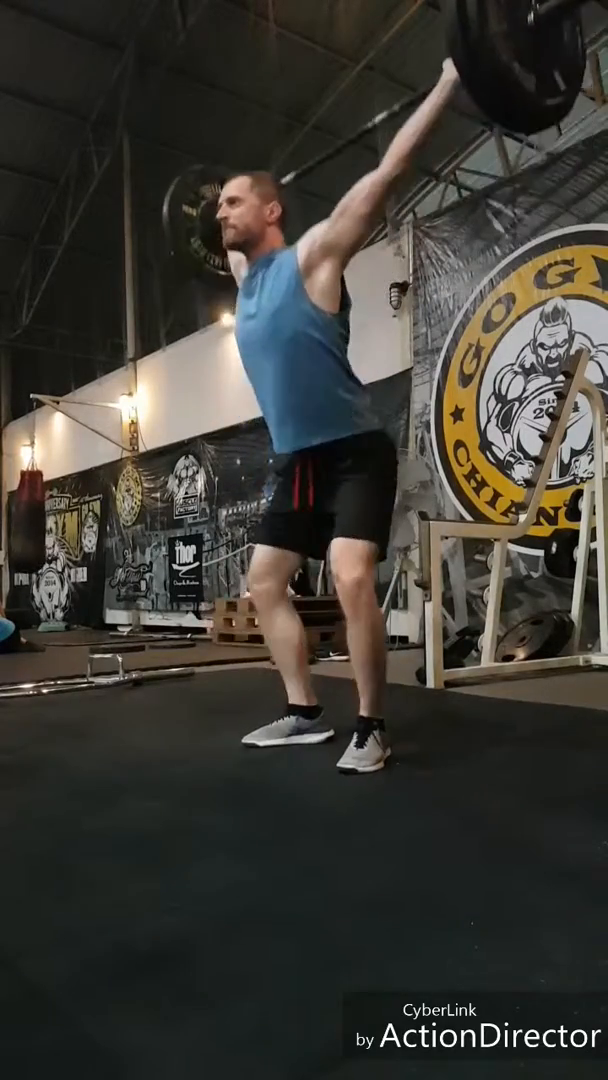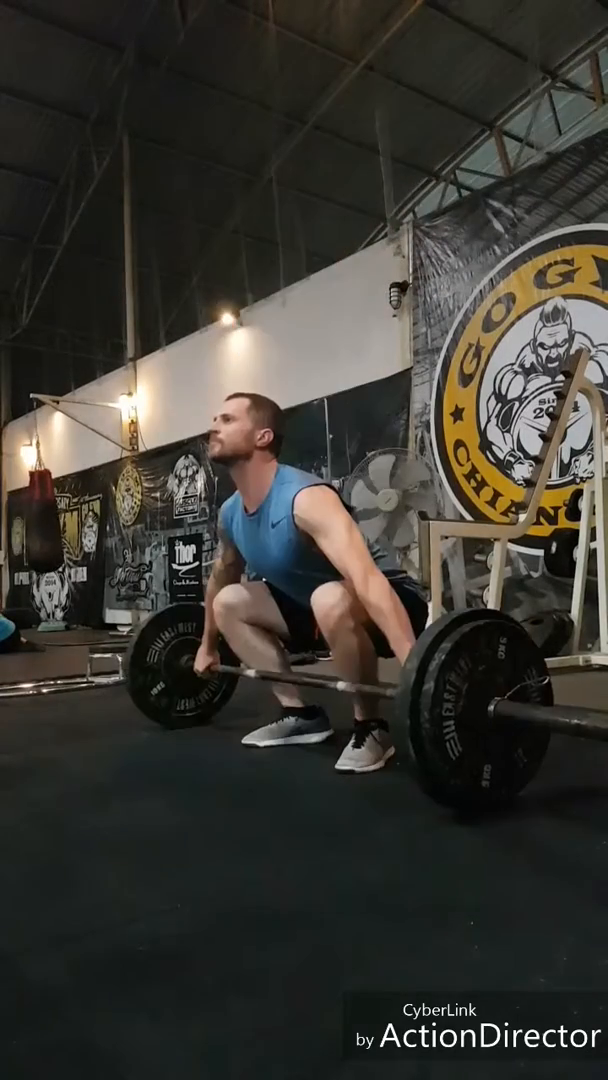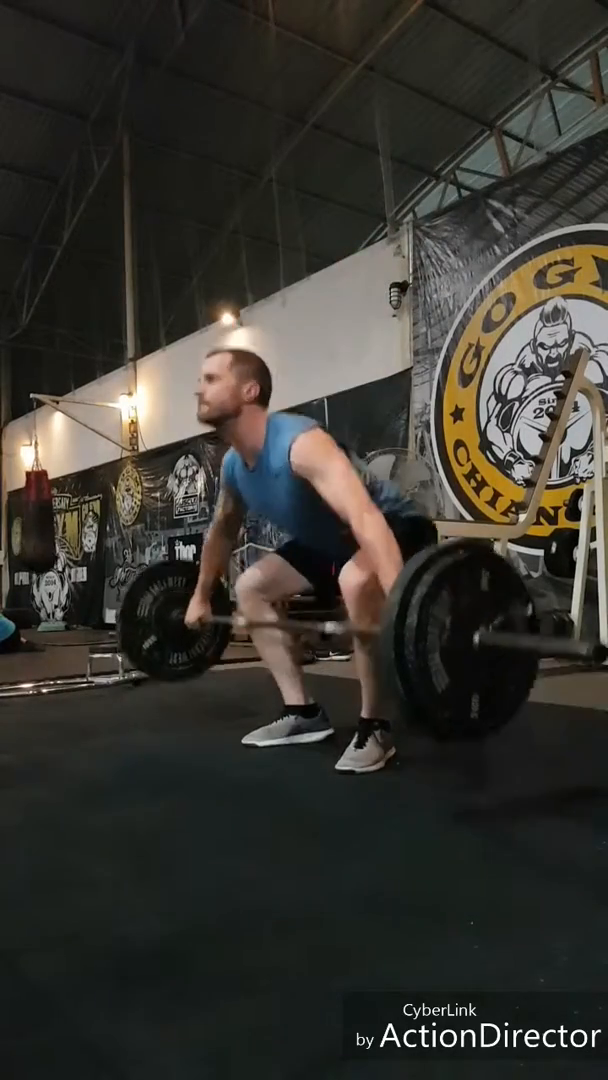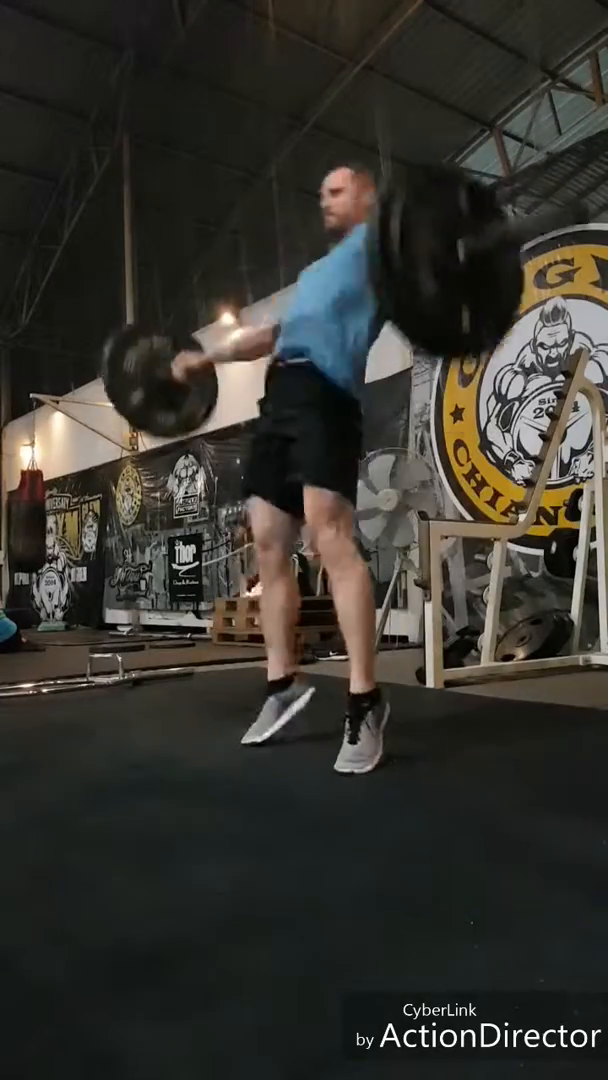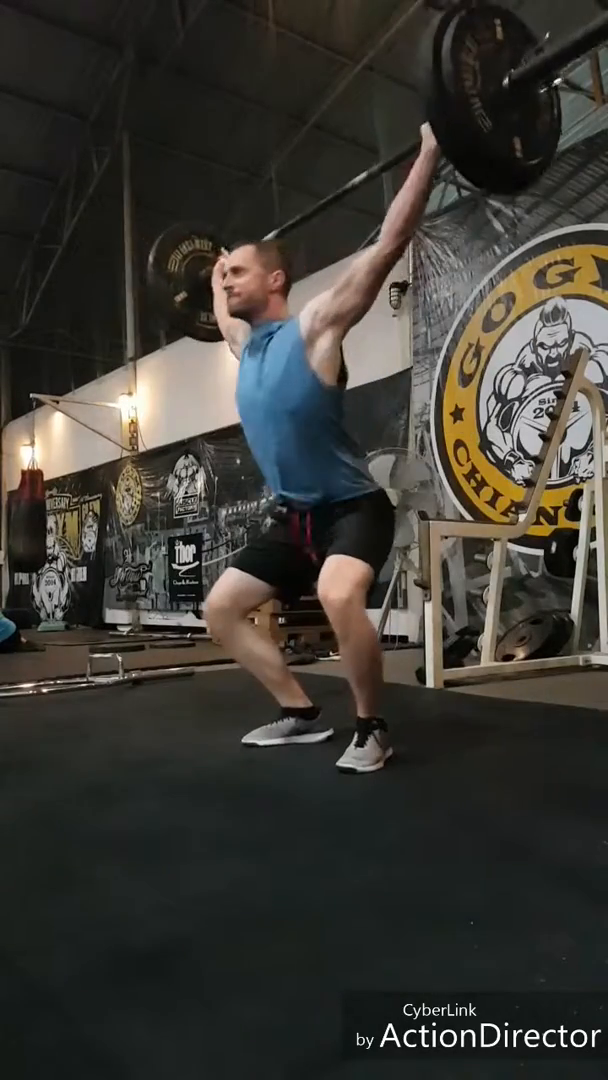
dt=0.5s
person 1, frame 1
left shoulder: (311, 257)
right shoulder: (248, 277)
left elbow: (385, 174)
left wrist: (447, 86)
left hip: (354, 452)
right hip: (295, 461)
left knee: (351, 580)
right knee: (264, 587)
left ankle: (370, 728)
right ankle: (303, 712)
person 1, frame 2
left shoulder: (305, 499)
right shoulder: (231, 513)
left elbow: (367, 580)
right elbow: (220, 579)
right wrist: (207, 646)
left hip: (386, 606)
left knee: (333, 602)
right knee: (228, 604)
left ankle: (371, 728)
right ankle: (300, 714)
person 1, frame 3
left shoulder: (300, 444)
right shoulder: (233, 465)
left elbow: (366, 521)
right elbow: (221, 532)
right wrist: (201, 597)
left hip: (394, 531)
left knee: (357, 582)
right knee: (250, 586)
left ankle: (375, 728)
right ankle: (303, 711)
person 1, frame 4
left shoulder: (375, 240)
right shoulder: (322, 266)
right elbow: (272, 331)
right wrist: (202, 358)
left hip: (321, 392)
right hip: (279, 397)
left knee: (331, 540)
right knee: (268, 547)
left ankle: (366, 704)
right ankle: (284, 682)
person 1, frame 5
left shoulder: (313, 327)
right shoulder: (250, 346)
left elbow: (386, 246)
right elbow: (224, 319)
left wrist: (429, 152)
right wrist: (212, 279)
left hip: (352, 506)
right hip: (295, 515)
left knee: (338, 597)
right knee: (220, 608)
left ankle: (371, 727)
right ankle: (301, 713)
